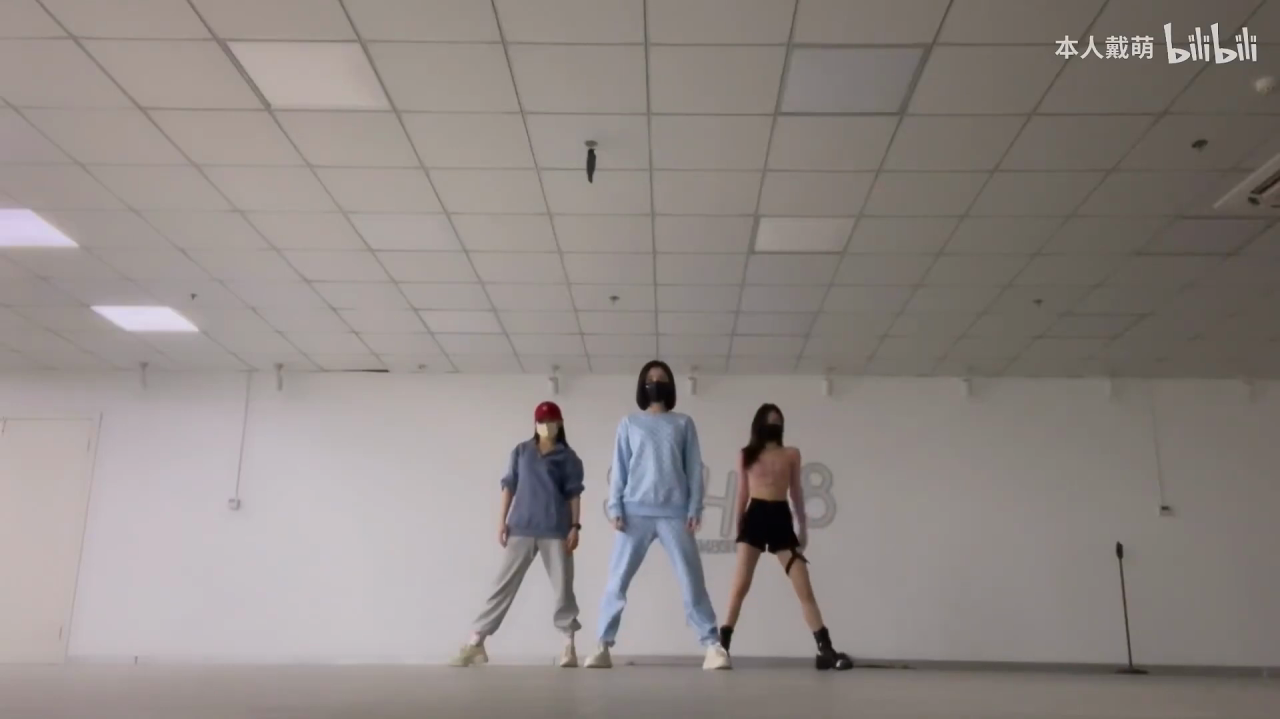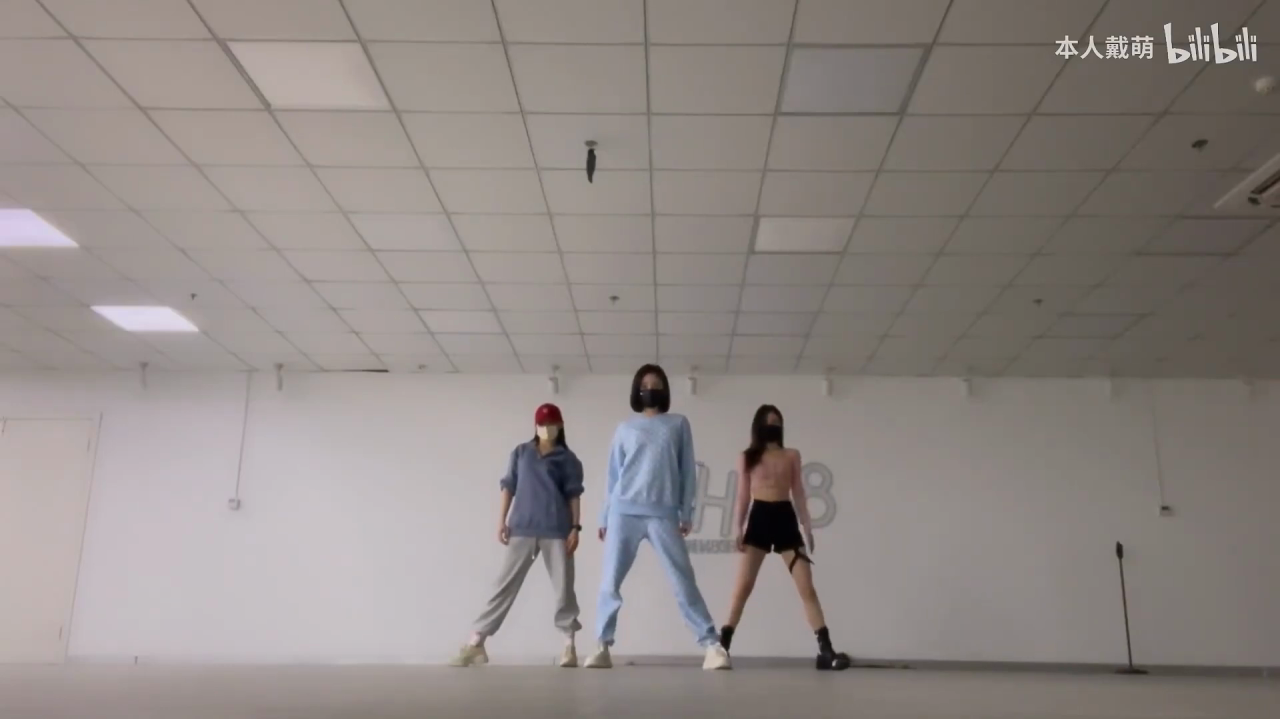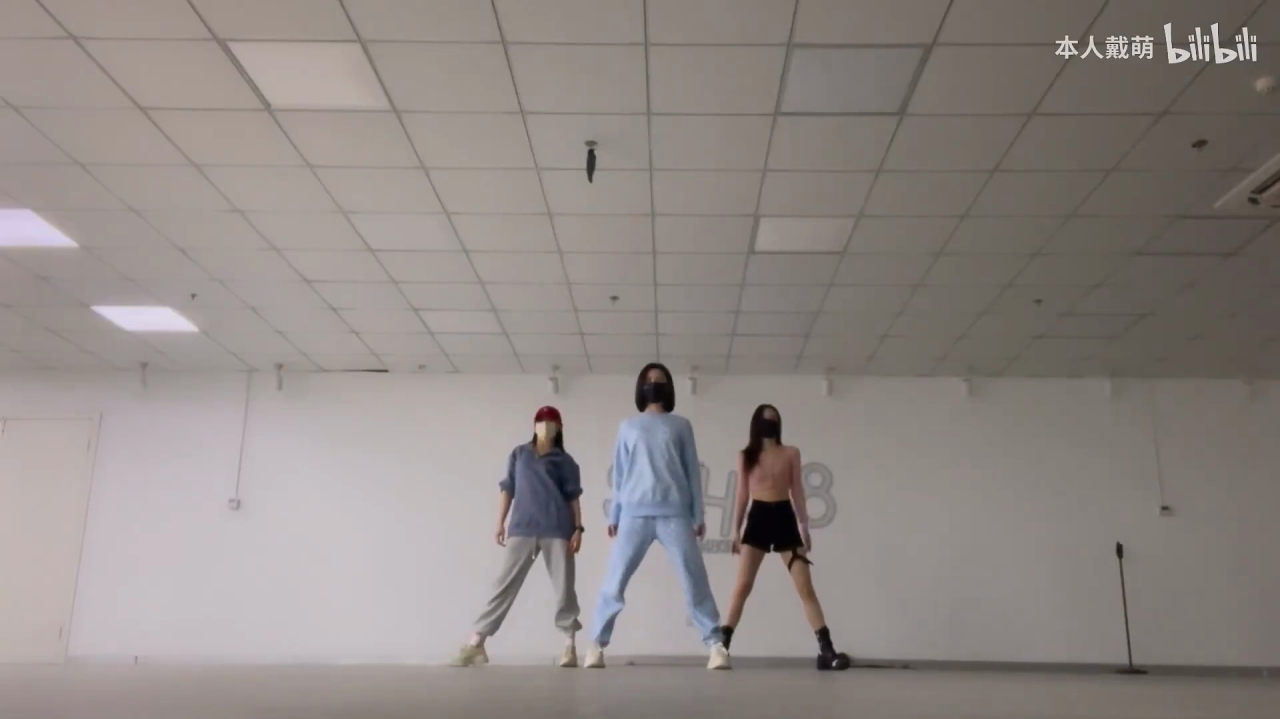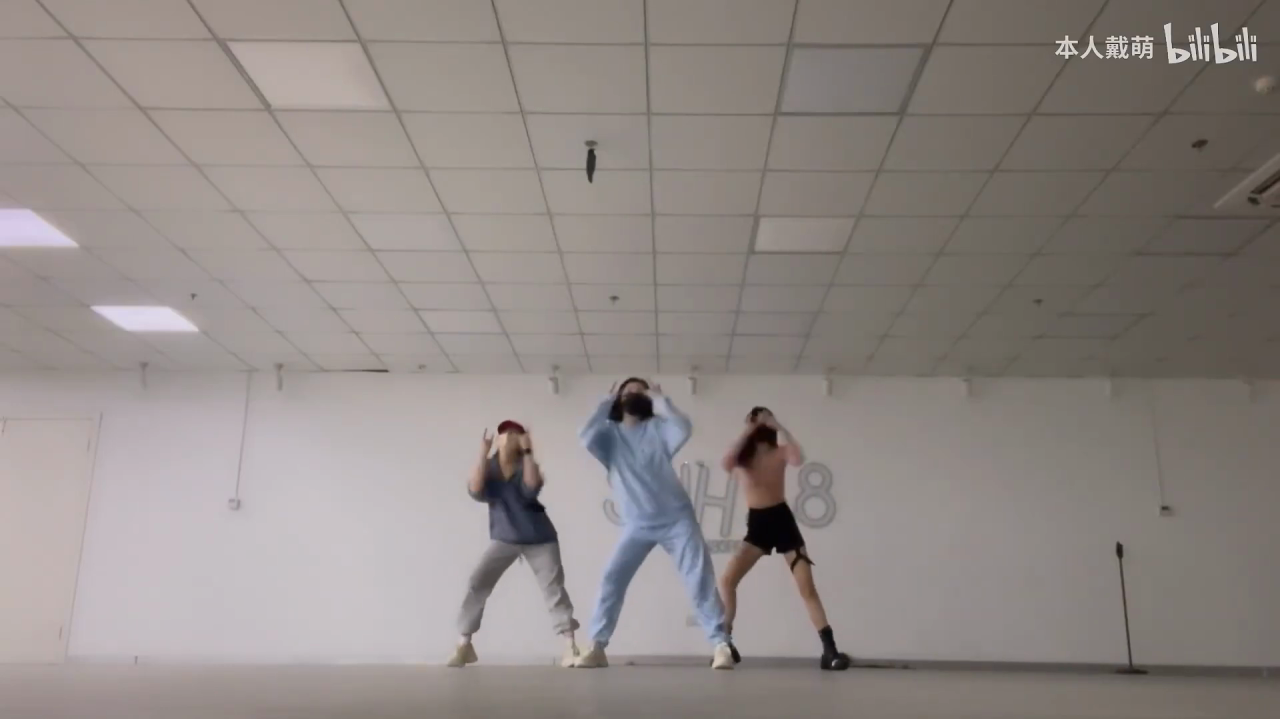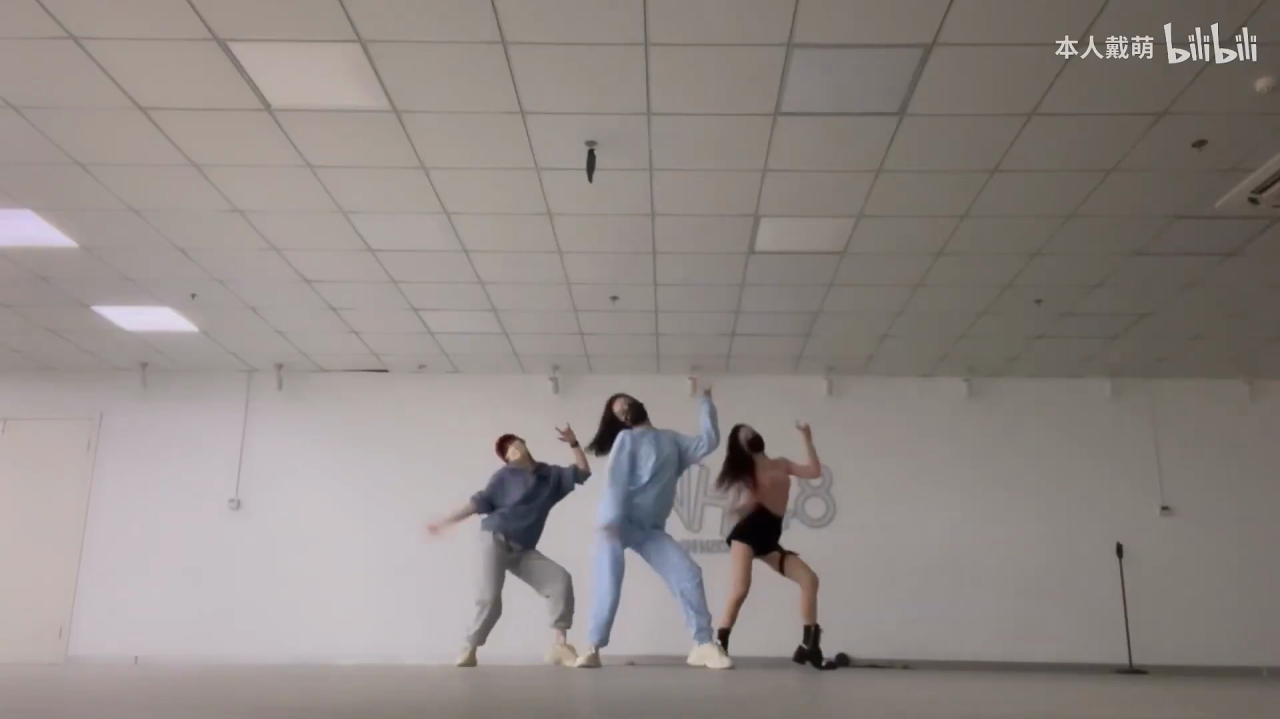
dt=1s
person 1, frame 1
left shoulder: (683, 423)
right shoulder: (629, 423)
left elbow: (694, 468)
right elbow: (620, 468)
left wrist: (694, 509)
right wrist: (615, 507)
left hip: (674, 513)
right hip: (635, 512)
left knee: (692, 580)
right knee: (617, 580)
left ankle: (713, 645)
right ankle: (603, 646)
person 1, frame 2
left shoulder: (678, 424)
right shoulder: (625, 428)
left elbow: (687, 471)
right elbow: (613, 474)
left wrist: (686, 513)
right wrist: (604, 517)
left hip: (662, 514)
right hip: (624, 512)
left knee: (683, 580)
right knee: (610, 581)
left ankle: (712, 645)
right ankle: (603, 646)
person 1, frame 3
left shoulder: (681, 425)
right shoulder: (628, 426)
left elbow: (692, 470)
right elbow: (620, 473)
left wrist: (699, 515)
right wrist: (614, 515)
left hip: (674, 513)
right hip: (634, 513)
left knee: (694, 579)
right knee: (614, 580)
left ankle: (716, 644)
right ankle: (598, 645)
person 1, frame 4
left shoulder: (657, 428)
right shoulder: (609, 433)
left elbow: (683, 431)
right elbow: (587, 438)
left wrist: (660, 400)
right wrist: (605, 404)
left hip: (677, 519)
right hip: (636, 525)
left knee: (700, 579)
right knee: (612, 577)
left ankle: (720, 645)
right ankle: (597, 646)
person 1, frame 5
left shoulder: (672, 441)
right shoulder: (626, 438)
left elbow: (707, 442)
right elbow: (614, 478)
left wrist: (706, 404)
right wrist: (609, 518)
left hip: (652, 530)
right hip: (619, 525)
left knee: (689, 575)
right knee: (607, 586)
left ankle: (704, 645)
right ankle: (594, 648)
person 2, frame 1
left shoulder: (792, 454)
right shoulder: (746, 455)
left elbow: (796, 491)
right elbow: (742, 493)
left wrist: (803, 527)
right wrist: (738, 528)
left hip: (781, 519)
right hip: (755, 518)
left knee: (804, 588)
right knee: (740, 586)
left ankle: (826, 650)
right ankle: (722, 647)
person 2, frame 2
left shoulder: (792, 456)
right shoulder: (747, 458)
left elbow: (798, 492)
right elbow: (742, 494)
left wrist: (807, 526)
right wrist: (738, 528)
left hip: (786, 520)
right hip: (759, 519)
left knee: (807, 588)
right knee: (743, 586)
left ankle: (826, 650)
right ankle: (722, 646)
person 2, frame 3
left shoulder: (791, 453)
right shoulder: (746, 457)
left elbow: (797, 490)
right elbow: (742, 494)
left wrist: (804, 526)
right wrist: (736, 530)
left hip: (784, 519)
right hip: (758, 519)
left knee: (805, 588)
right knee: (742, 586)
left ankle: (827, 650)
right ankle: (722, 646)
person 2, frame 4
left shoulder: (780, 452)
right shoulder: (743, 456)
left elbow: (798, 459)
right elbow: (726, 464)
left wrist: (782, 430)
right wrist: (745, 438)
left hip: (782, 521)
right hip: (757, 525)
left knee: (807, 588)
right knee: (728, 578)
left ankle: (829, 650)
person 2, frame 5
left shoulder: (781, 464)
right shoulder: (745, 472)
left elbow: (814, 472)
right elbow: (743, 504)
left wrist: (807, 439)
right wrist: (745, 504)
left hip: (769, 537)
right hip: (748, 531)
left knee: (809, 579)
right knee: (740, 589)
left ankle: (809, 646)
right ankle: (720, 646)
person 3, frame 1
left shoulder: (567, 456)
right shoulder: (521, 451)
left elbow: (574, 494)
right elbow: (509, 486)
left wrist: (575, 526)
right wrist: (502, 521)
left hip: (555, 529)
right hip: (522, 527)
left knee: (563, 586)
right knee: (505, 583)
left ankle: (569, 646)
right ankle: (476, 643)
person 3, frame 2
left shoulder: (567, 458)
right shoulder: (521, 452)
left elbow: (574, 494)
right elbow: (508, 486)
left wrist: (575, 527)
right wrist: (502, 520)
left hip: (557, 530)
right hip: (522, 528)
left knee: (564, 586)
right knee: (506, 584)
left ankle: (569, 646)
right ankle: (476, 643)
person 3, frame 3
left shoulder: (565, 460)
right shoulder: (519, 454)
left elbow: (573, 496)
right elbow: (508, 489)
left wrist: (578, 529)
right wrist: (500, 522)
left hip: (557, 530)
right hip: (522, 529)
left knee: (564, 586)
right knee: (506, 584)
left ankle: (569, 646)
right ankle: (475, 644)
person 3, frame 4
left shoulder: (526, 467)
right shoulder: (486, 468)
left elbow: (533, 486)
right elbow: (475, 491)
left wrist: (528, 451)
right wrist: (483, 454)
left hip: (539, 539)
right hip: (504, 539)
left knee: (554, 587)
right knee: (477, 583)
left ankle: (571, 647)
right ankle: (464, 645)
person 3, frame 5
left shoulder: (551, 474)
right shoulder: (504, 476)
left elbow: (583, 472)
right elbow: (479, 503)
left wrist: (573, 443)
right wrist: (446, 522)
left hip: (524, 550)
right hip: (496, 541)
left knee: (561, 581)
right knee: (490, 598)
left ankle: (560, 645)
right ankle: (470, 650)
